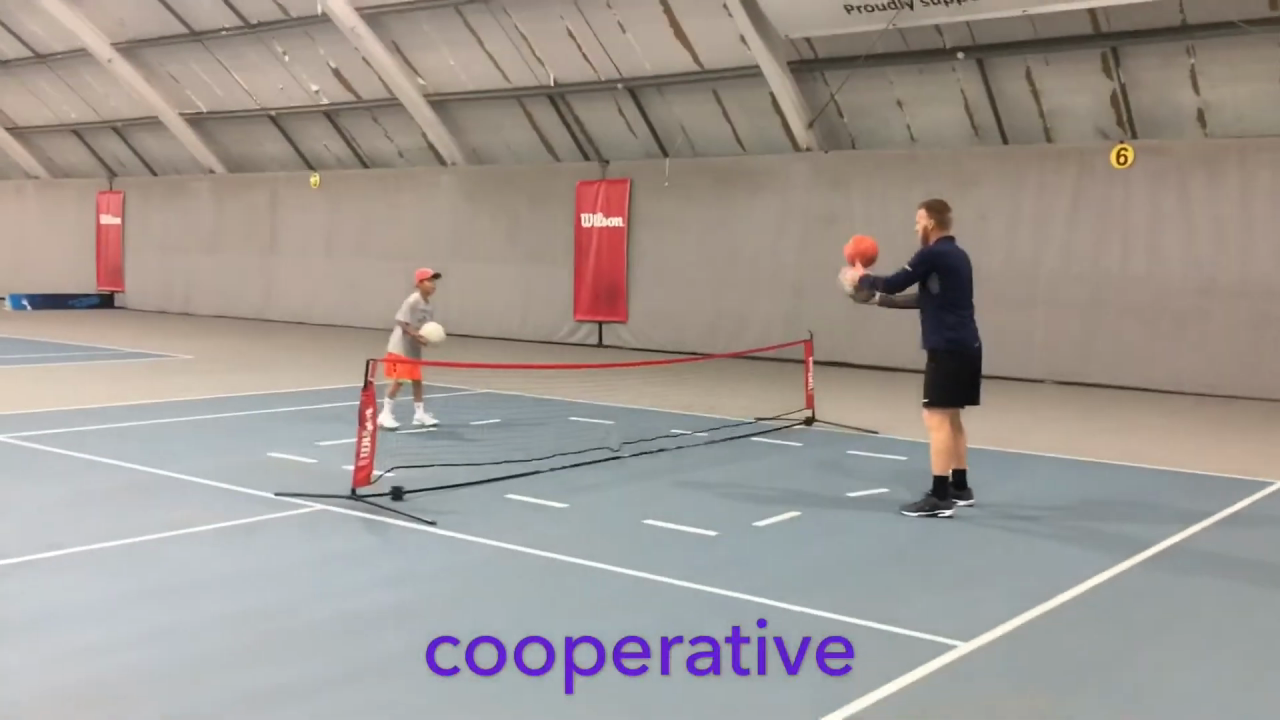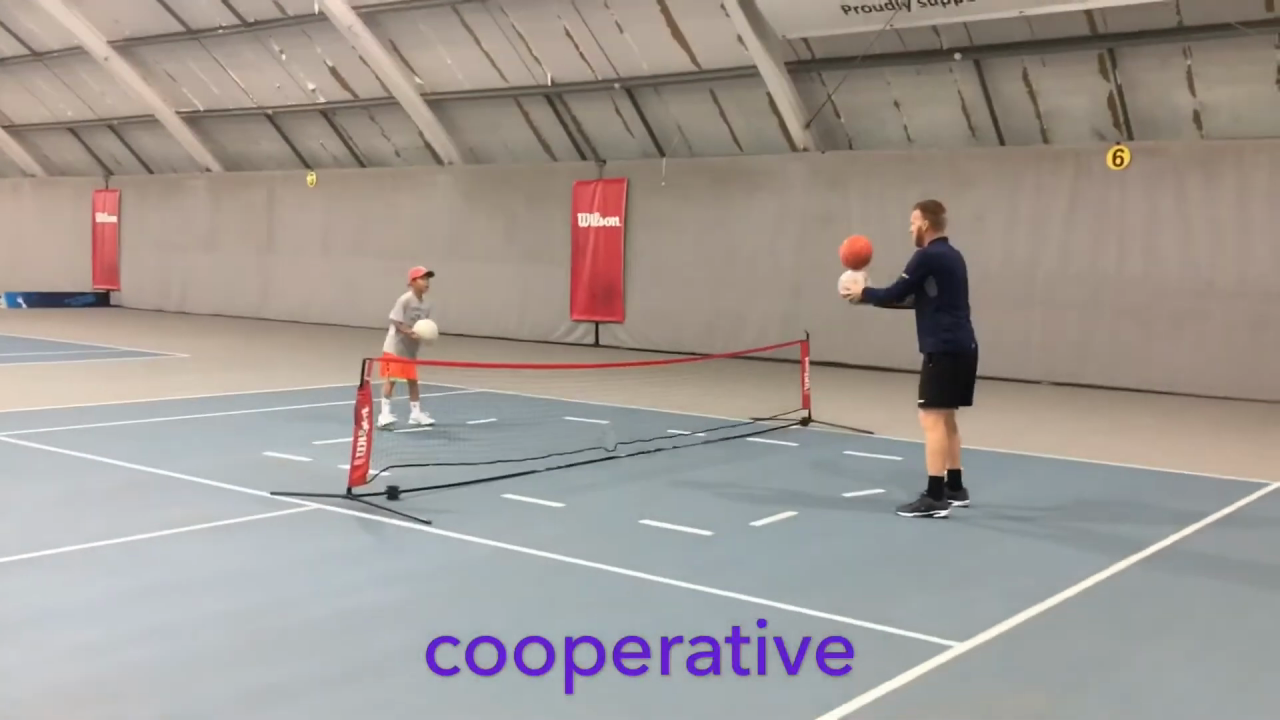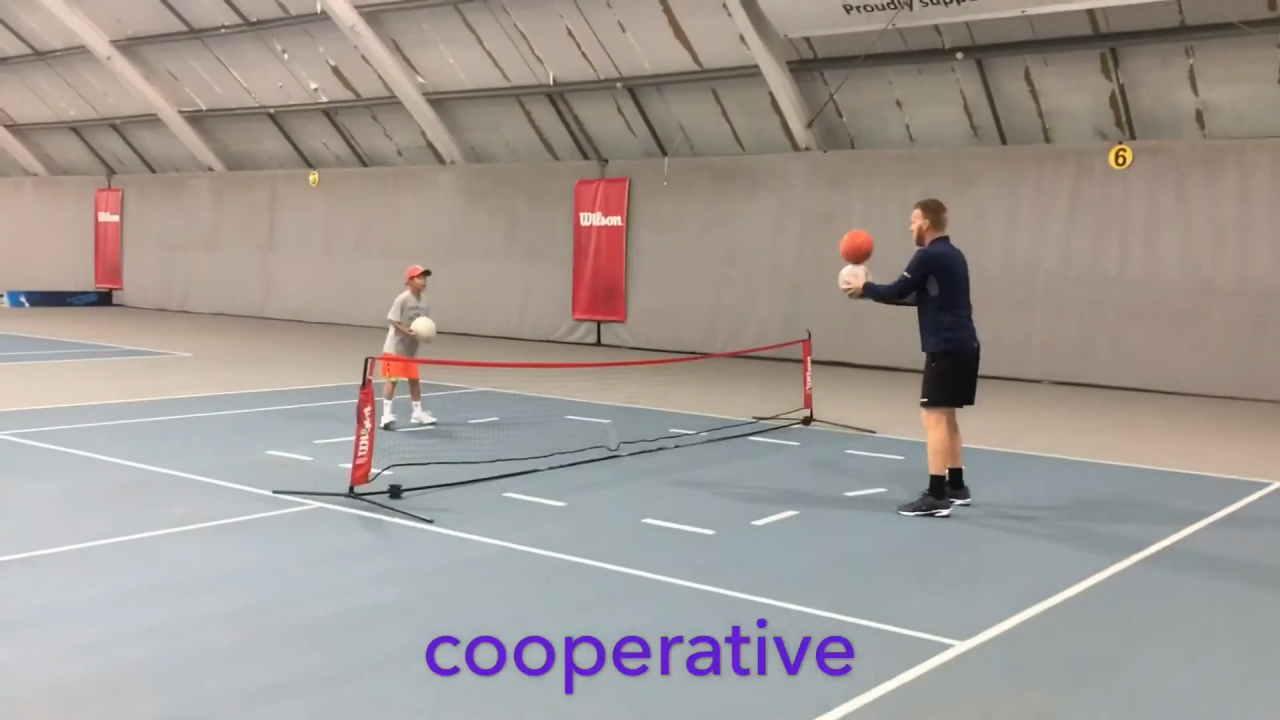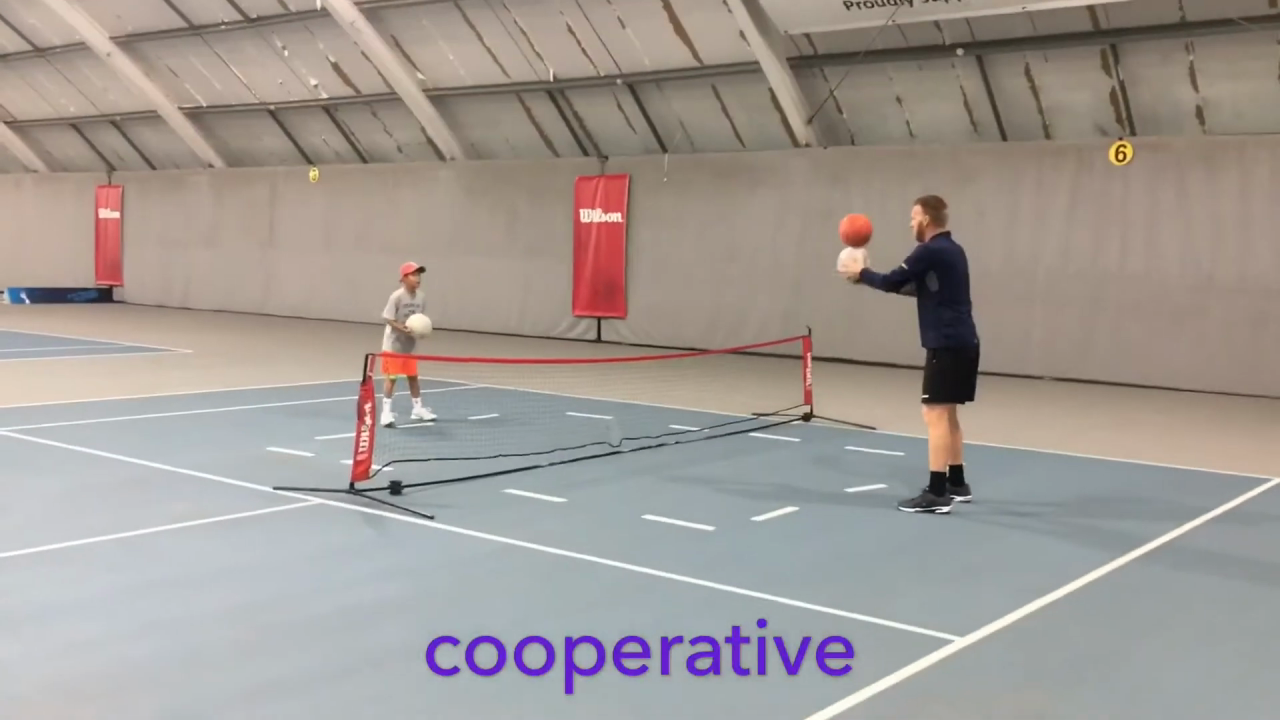
dt=0.1s
person 1, frame 1
left shoulder: (933, 255)
right shoulder: (956, 256)
left elbow: (894, 282)
right elbow: (926, 298)
left wrist: (861, 279)
right wrist: (878, 298)
left hip: (948, 349)
right hip: (965, 347)
left knee: (936, 419)
right knee: (951, 418)
left ankle: (939, 497)
right ankle: (960, 487)
person 1, frame 2
left shoulder: (929, 256)
right shoulder: (950, 256)
left elbow: (896, 293)
right elbow: (918, 298)
left wrist: (864, 293)
right wrist: (871, 295)
left hip: (944, 349)
right hip: (961, 347)
left knee: (932, 420)
right knee: (946, 419)
left ankle: (935, 497)
right ankle: (955, 488)
person 1, frame 3
left shoulder: (930, 256)
right shoulder: (951, 255)
left elbow: (898, 291)
right elbow: (919, 296)
left wrist: (864, 288)
right wrist: (872, 290)
left hip: (946, 349)
right hip: (962, 347)
left knee: (934, 419)
right knee: (946, 418)
left ankle: (936, 497)
right ankle: (956, 487)
person 1, frame 4
left shoulder: (931, 251)
right shoulder: (949, 251)
left elbow: (893, 281)
right elbow: (916, 286)
left wrist: (862, 273)
right wrist: (873, 273)
left hip: (947, 345)
right hip: (962, 342)
left knee: (935, 415)
right knee: (947, 414)
left ankle: (937, 493)
right ankle: (956, 483)
